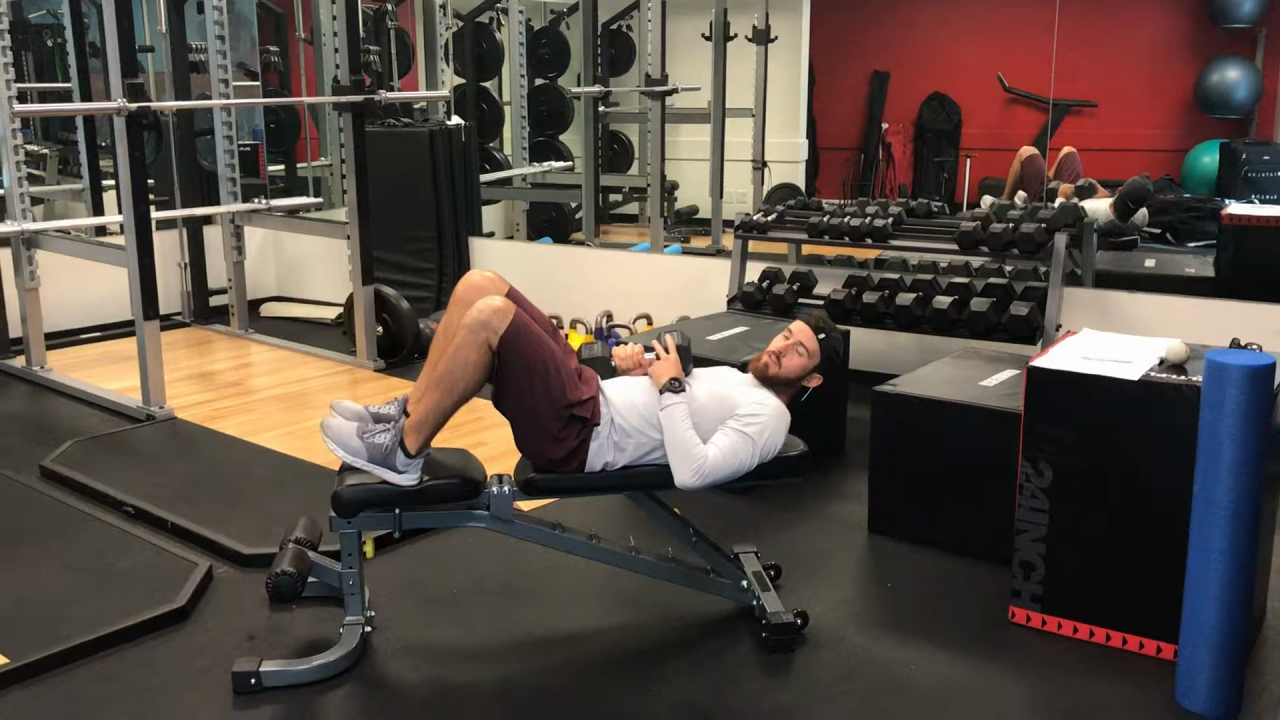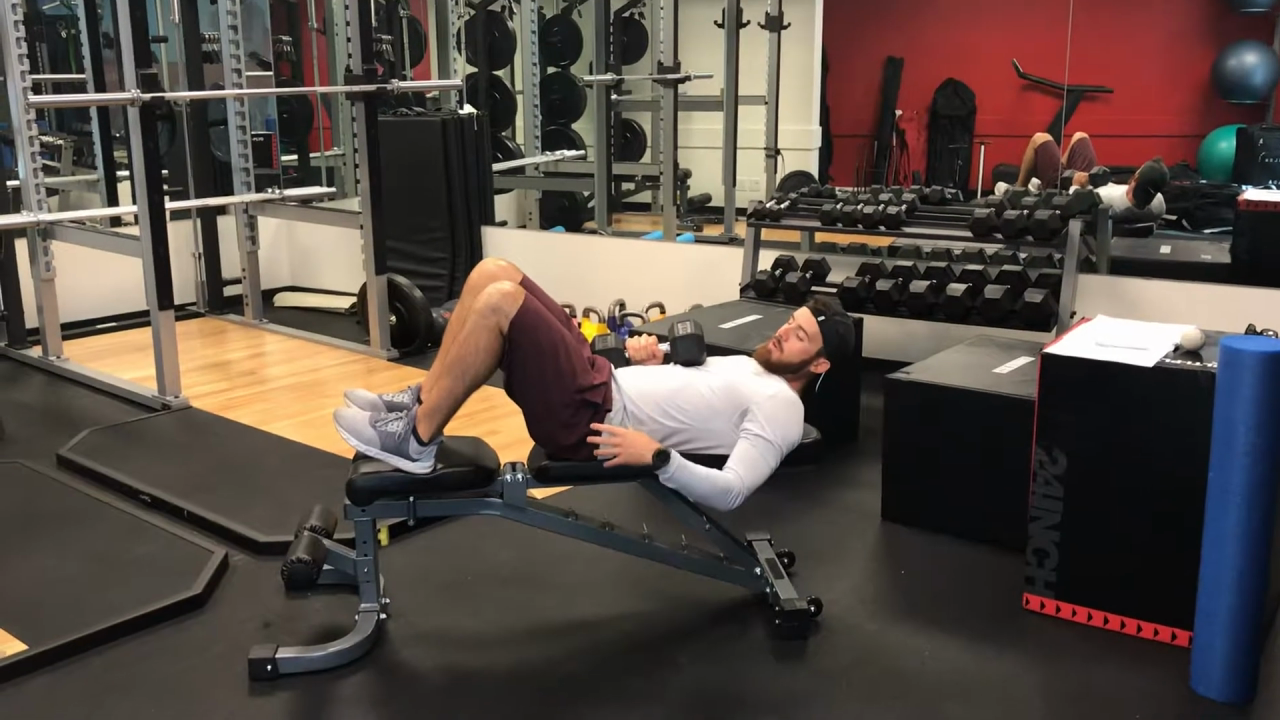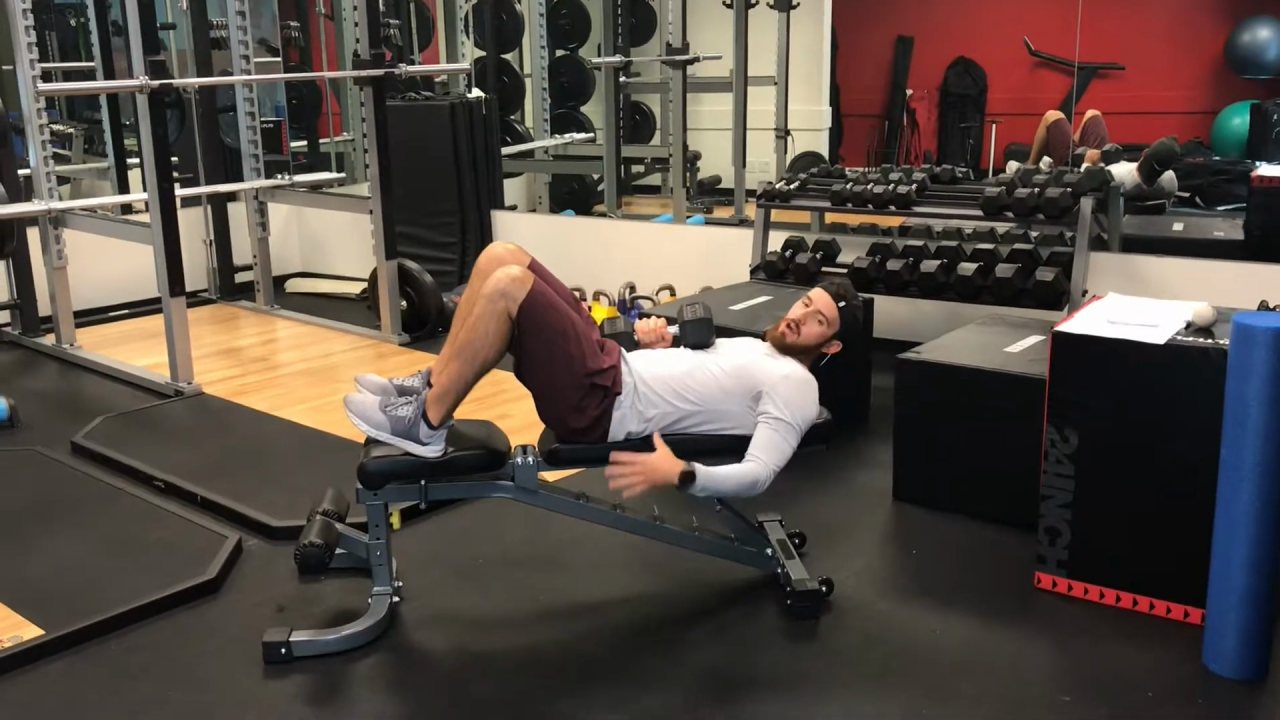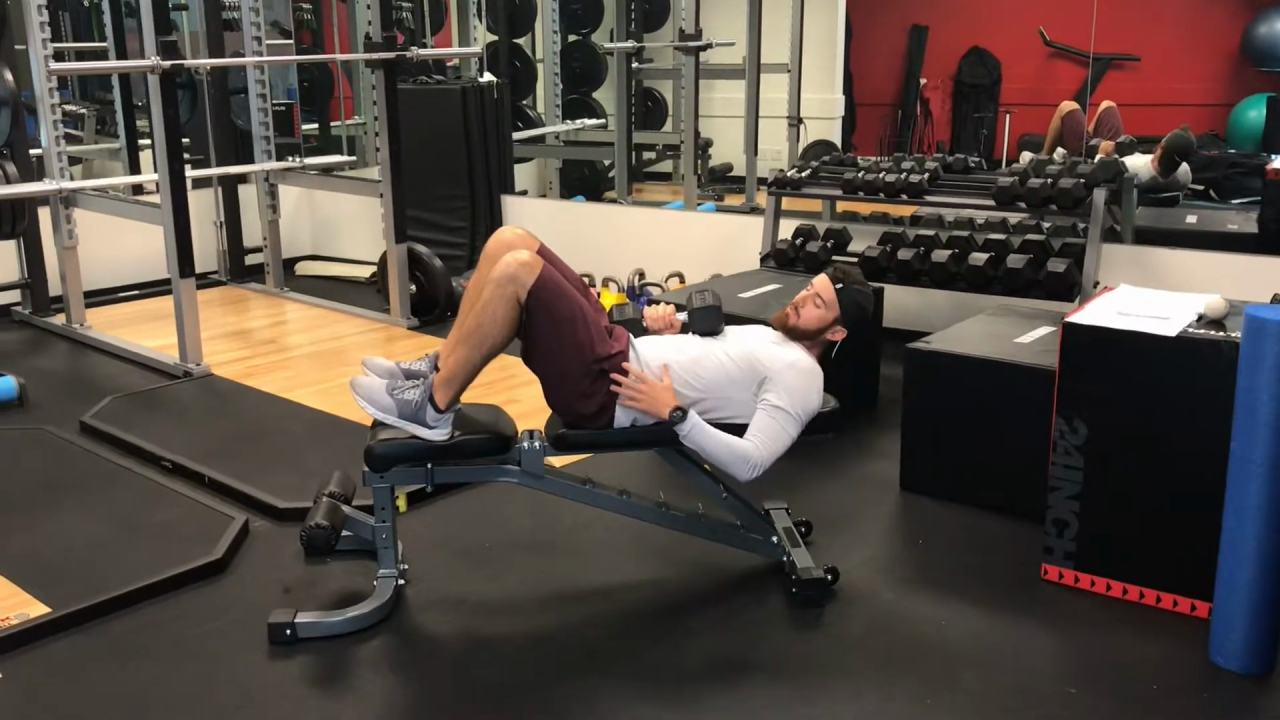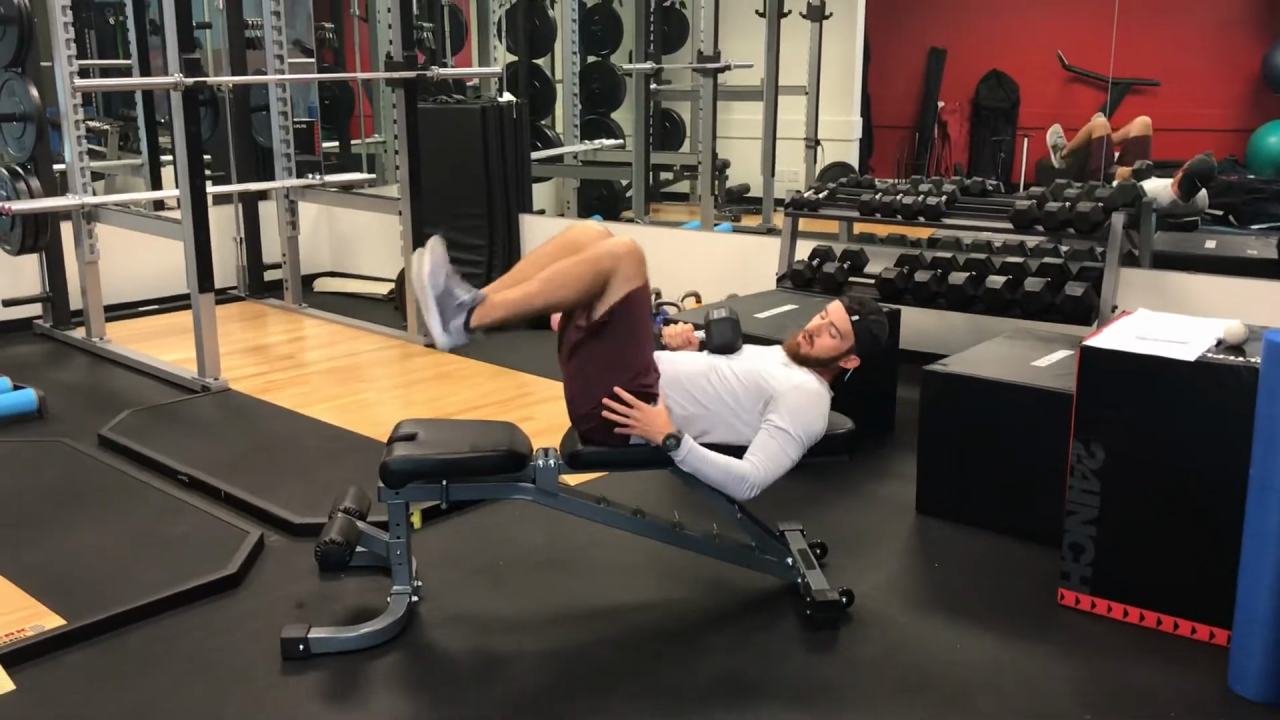
dt=1s
person 1, frame 1
left shoulder: (767, 416)
right shoulder: (734, 380)
left elbow: (692, 474)
left wrist: (672, 388)
right wrist: (639, 366)
left hip: (579, 436)
right hip: (588, 395)
left knee: (490, 317)
right knee: (480, 284)
left ankle: (404, 450)
right ankle: (409, 412)
person 1, frame 2
left shoulder: (779, 408)
right shoulder: (748, 369)
left elbow: (729, 490)
left wrist: (657, 456)
right wrist: (651, 360)
left hip: (591, 420)
right hip: (602, 383)
left knee: (499, 300)
right knee: (493, 271)
left ankle: (416, 437)
right ankle: (421, 401)
person 1, frame 3
left shoulder: (793, 388)
right shoulder: (755, 349)
left elbow: (758, 473)
left wrist: (680, 474)
right wrist: (658, 343)
left hip: (604, 406)
right hip: (614, 367)
left knee: (508, 284)
right knee: (502, 256)
left ankle: (425, 422)
right ankle: (430, 384)
person 1, frame 4
left shoulder: (798, 375)
right shoulder: (766, 338)
left elbow: (749, 462)
left wrist: (674, 412)
right wrist: (667, 329)
left hip: (607, 395)
right hip: (618, 354)
left knee: (517, 271)
right knee: (510, 241)
left ankle: (434, 405)
right ankle: (439, 368)
person 1, frame 5
left shoulder: (804, 399)
right shoulder: (781, 359)
left elbow: (748, 481)
left wrist: (670, 439)
right wrist: (687, 349)
left hip: (619, 409)
right hip: (635, 385)
left knee: (621, 254)
right knee: (592, 235)
left ankle: (465, 320)
right ankle: (469, 306)
